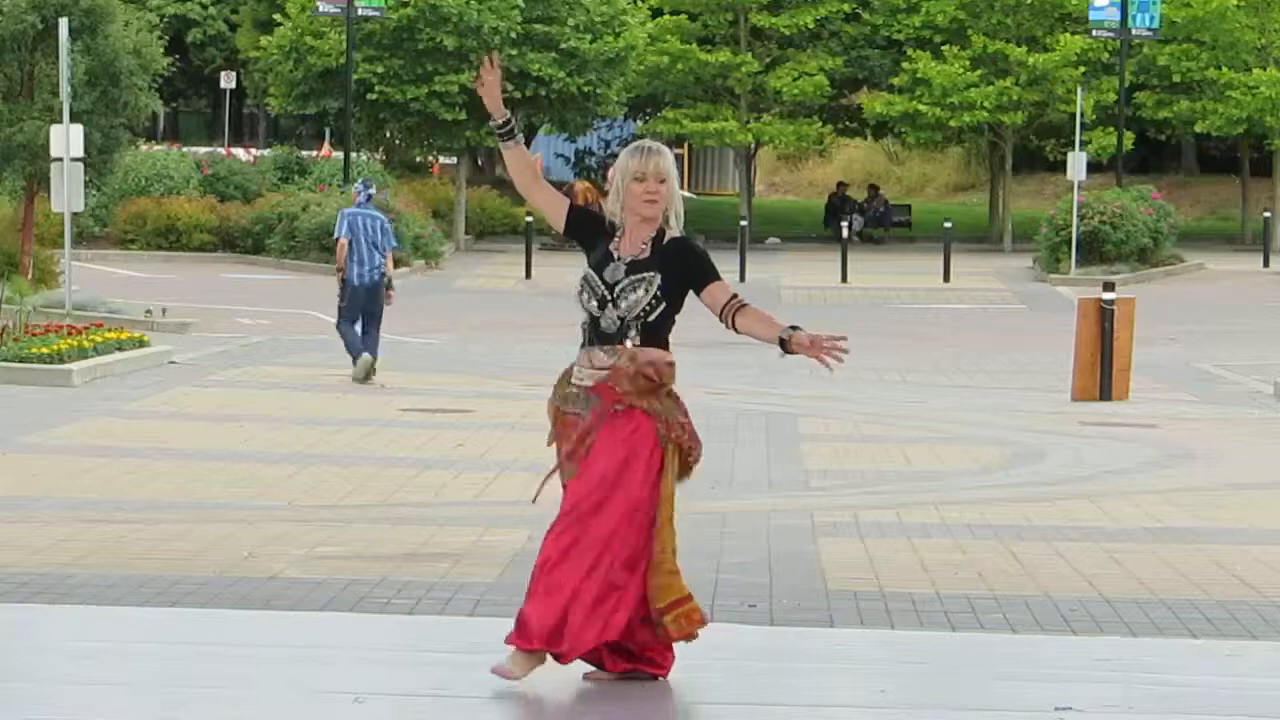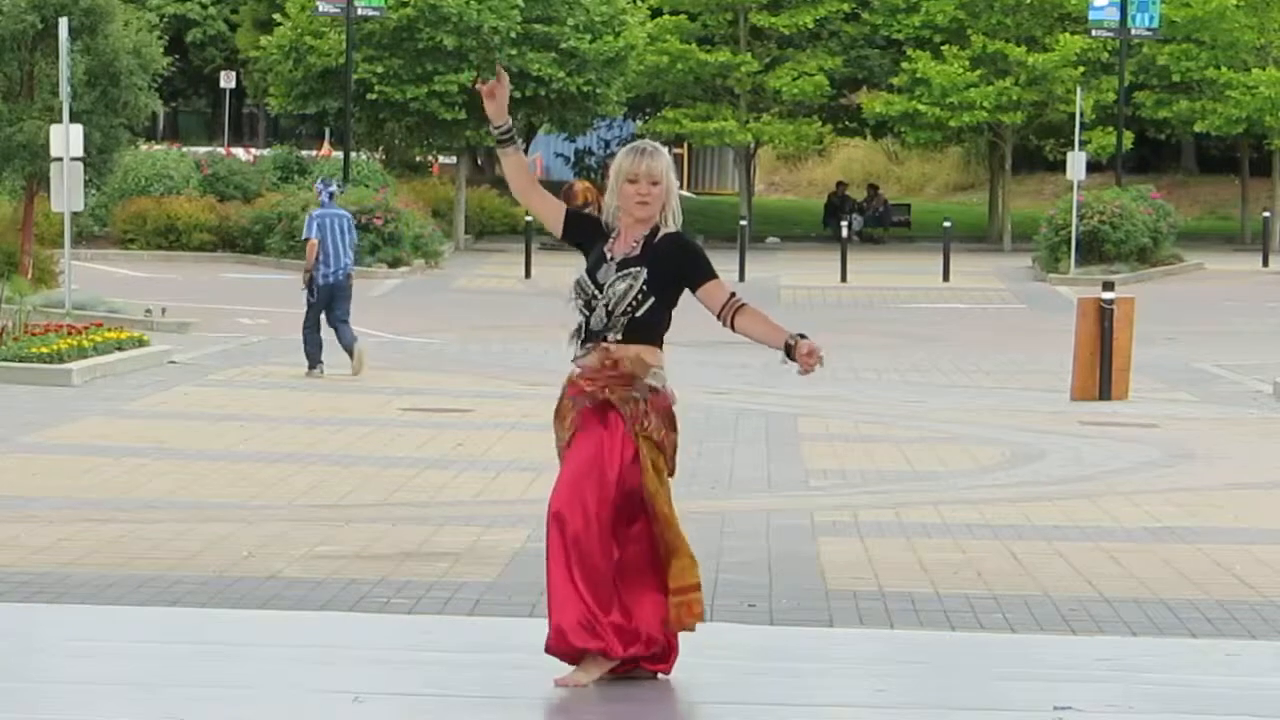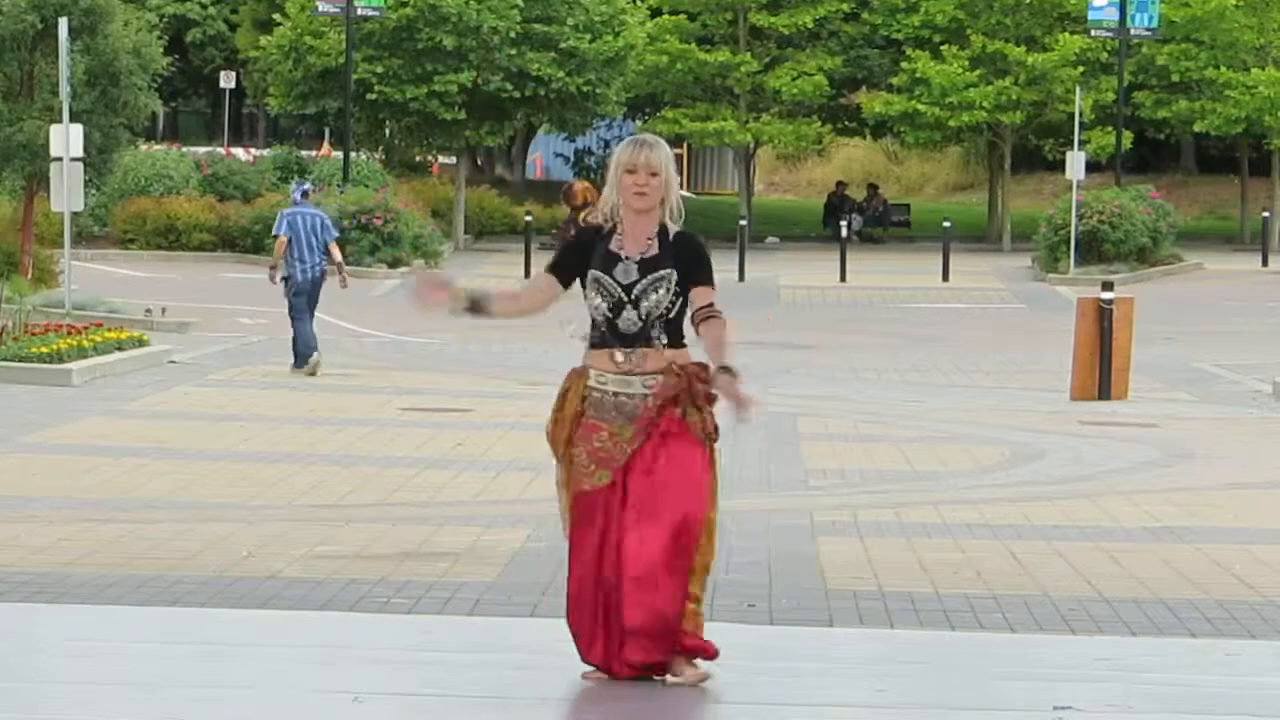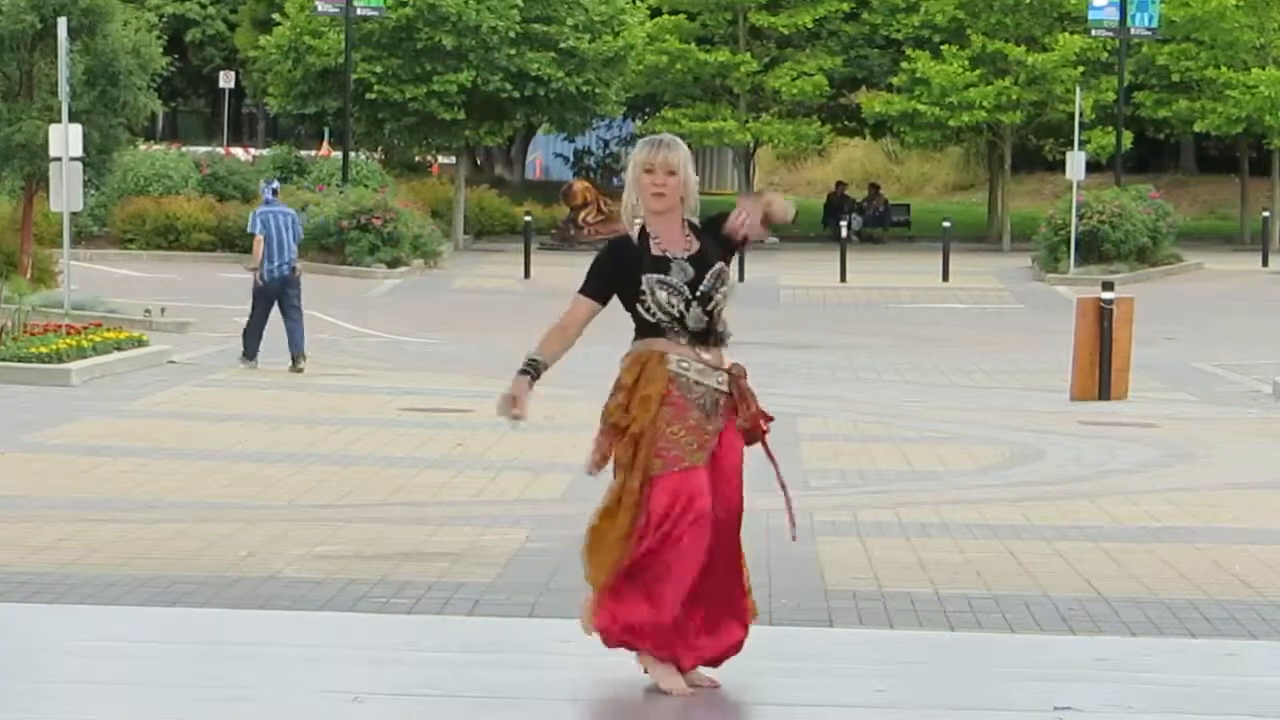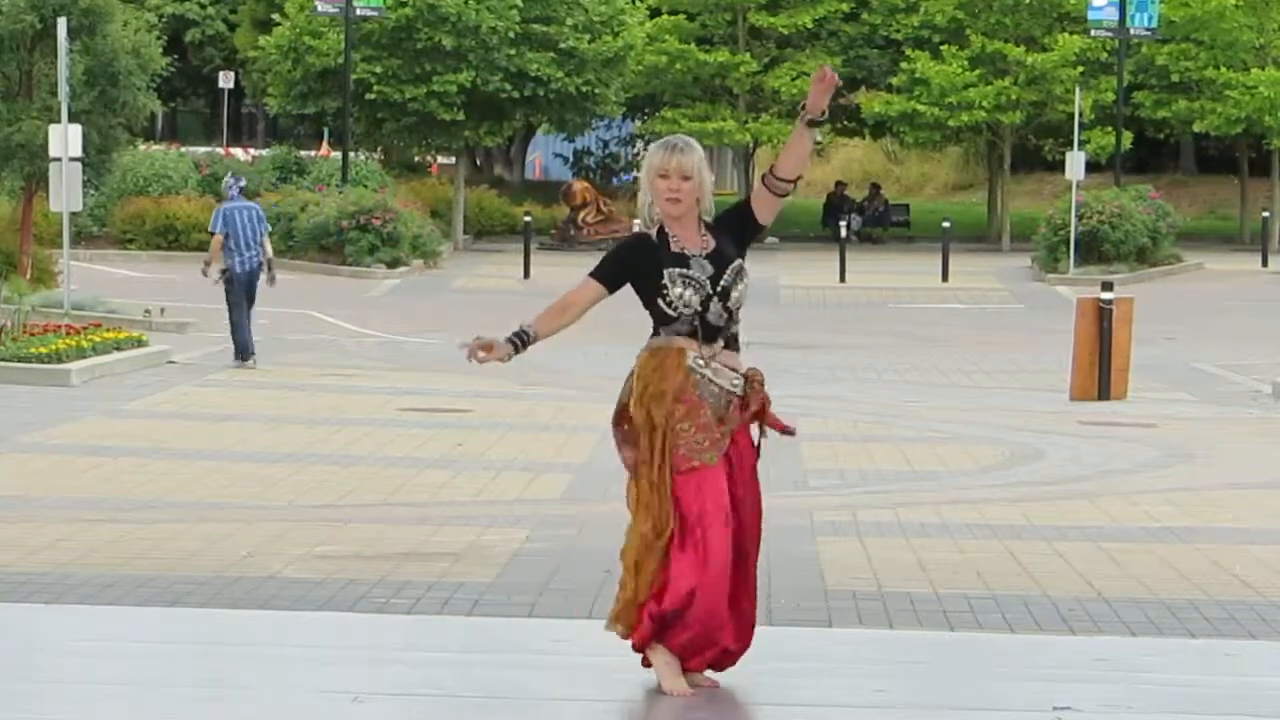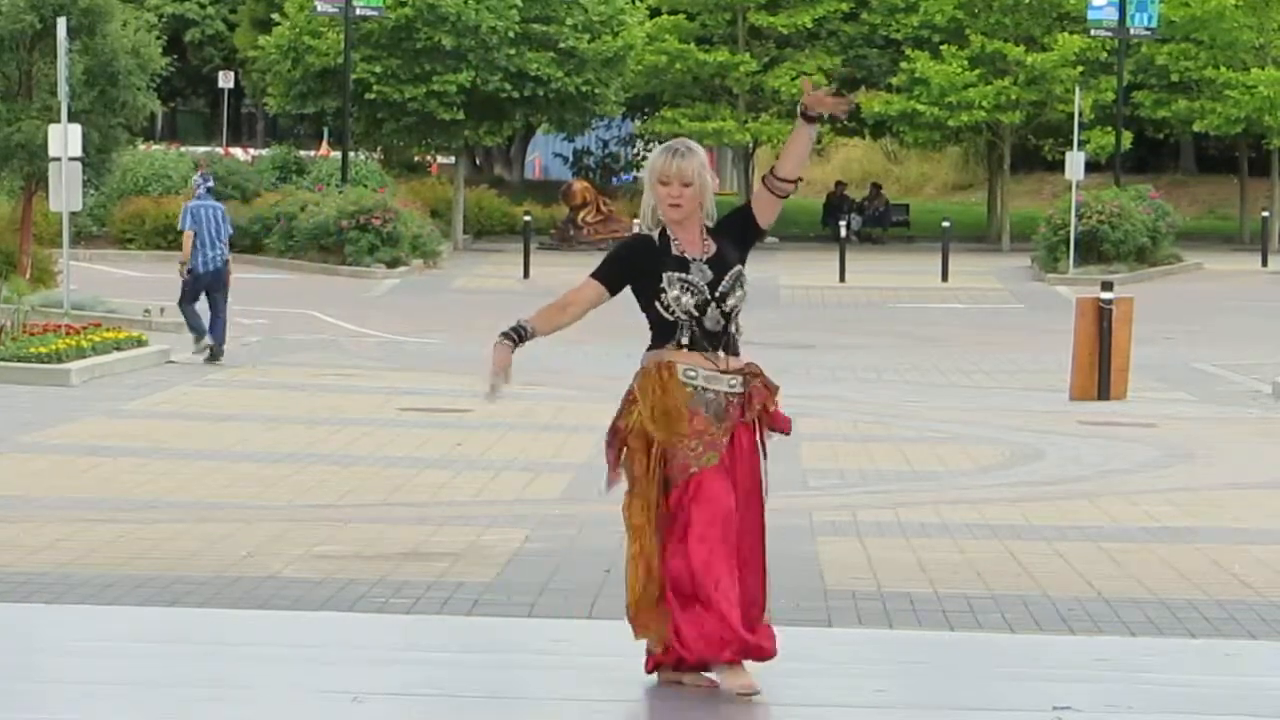
dt=0.4s
person 1, frame 1
left shoulder: (681, 253)
right shoulder: (597, 234)
left elbow: (734, 309)
right elbow: (529, 186)
left wrist: (791, 338)
right wrist: (499, 112)
left hip: (641, 400)
right hip: (589, 399)
left knee: (601, 519)
right knee: (609, 523)
left ankle: (544, 640)
right ankle: (634, 653)
person 1, frame 2
left shoulder: (675, 250)
right shoulder: (594, 235)
left elbow: (731, 309)
right elbow: (527, 191)
left wrist: (790, 343)
right wrist: (500, 121)
left hip: (629, 397)
right hip: (591, 398)
left knee: (581, 515)
right knee: (616, 524)
left ankle: (605, 644)
right ankle: (639, 650)
person 1, frame 3
left shoulder: (687, 248)
right shoulder: (590, 242)
left elbow: (708, 316)
right elbow: (530, 299)
left wrist: (723, 371)
right wrist: (465, 299)
left hip: (669, 403)
right hip: (599, 403)
left knee: (665, 525)
right knee: (601, 529)
left ankle: (675, 649)
right ankle: (614, 650)
person 1, frame 4
left shoulder: (712, 235)
right shoulder: (621, 252)
left elbow: (778, 214)
right elbow: (571, 322)
left wrist: (759, 209)
right wrist: (526, 378)
left hip: (717, 398)
right hip: (658, 393)
left knee: (714, 526)
right knee: (678, 510)
left ankle: (682, 650)
right ankle: (651, 639)
person 1, frame 5
left shoulder: (729, 232)
right shoulder: (638, 249)
left elbow: (781, 182)
right elbow: (574, 302)
left wrist: (812, 115)
right wrist: (512, 343)
left hip: (727, 397)
right hip: (672, 391)
left knee: (728, 527)
right knee: (692, 515)
left ankle: (691, 652)
right ankle: (662, 640)
person 1, frame 6
left shoulder: (730, 237)
right shoulder: (639, 250)
left elbow: (780, 183)
right elbow: (573, 302)
left wrist: (809, 119)
right wrist: (512, 336)
left hip: (733, 402)
right hip: (672, 400)
left knee: (731, 529)
right knee: (699, 524)
left ankle: (678, 656)
right ankle: (716, 650)
person 2, frame 1
left shoulder: (347, 214)
right shoulder: (381, 219)
left elbow: (343, 242)
right elbow: (389, 254)
left wrist: (340, 269)
right wrist: (389, 285)
left hip: (354, 278)
right hip: (377, 278)
left knee: (346, 323)
right knee: (371, 326)
left ankle: (362, 355)
right ankle: (367, 371)
person 2, frame 2
left shoulder: (315, 216)
right shoulder: (346, 217)
left elbow: (313, 243)
left wrist: (307, 270)
left hip: (320, 277)
right hip: (342, 278)
left knee: (312, 322)
right knee: (340, 321)
left ankle: (315, 366)
right ankle: (353, 347)
person 2, frame 3
left shoulder: (286, 214)
right shoulder: (320, 215)
left elbow: (281, 241)
right elbow: (332, 245)
left wrist: (273, 267)
right wrist: (341, 271)
left hip: (297, 274)
right hip: (317, 273)
left knee: (299, 318)
right knee: (307, 316)
left ankle: (312, 354)
right ankle: (300, 361)
person 2, frame 4
left shoulder: (259, 213)
right shoulder: (291, 214)
left elbow: (258, 240)
left wrist: (256, 268)
left hip: (268, 273)
right hip: (289, 272)
left knee: (258, 316)
right knee: (293, 316)
left ankle: (249, 356)
right ankle: (298, 358)
person 2, frame 5
left shoulder: (223, 209)
right shoulder: (255, 208)
left elbow: (218, 239)
right elbow: (265, 239)
left wrist: (208, 263)
right wrist: (271, 266)
left hip: (235, 267)
right hip: (254, 266)
left knee: (238, 313)
right knee: (245, 310)
left ankle: (247, 357)
right ankle: (241, 352)
person 2, frame 6
left shoulder: (191, 207)
right shoulder: (220, 208)
left elbow: (188, 236)
left wrist: (183, 262)
right wrist: (228, 267)
left hip: (199, 265)
right hip: (220, 264)
left knee: (186, 304)
right knee: (218, 310)
left ankle: (202, 336)
right ankle: (216, 352)
